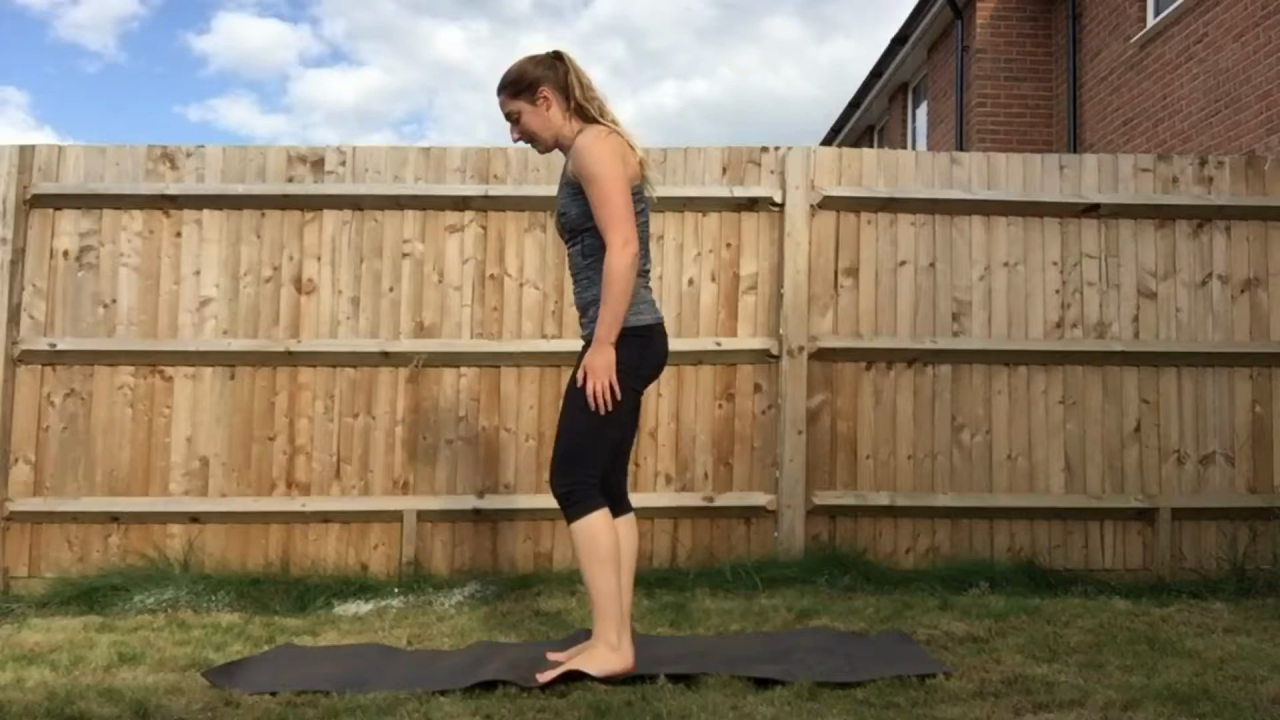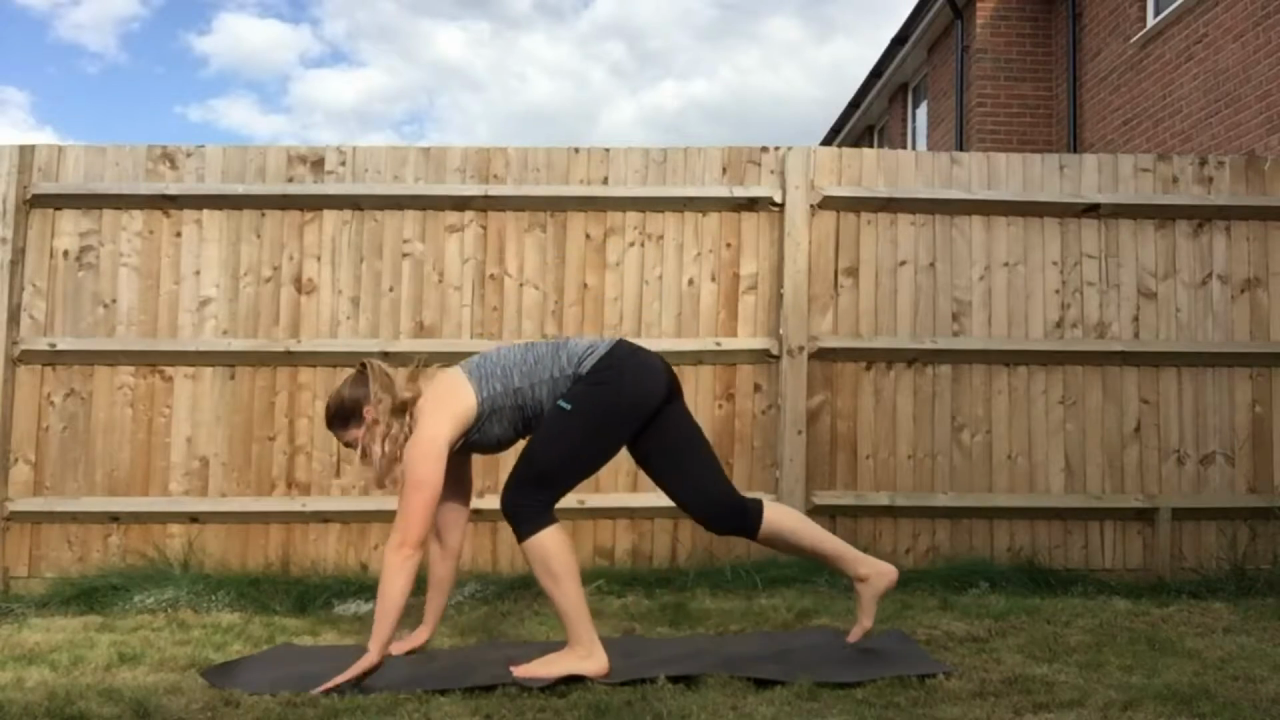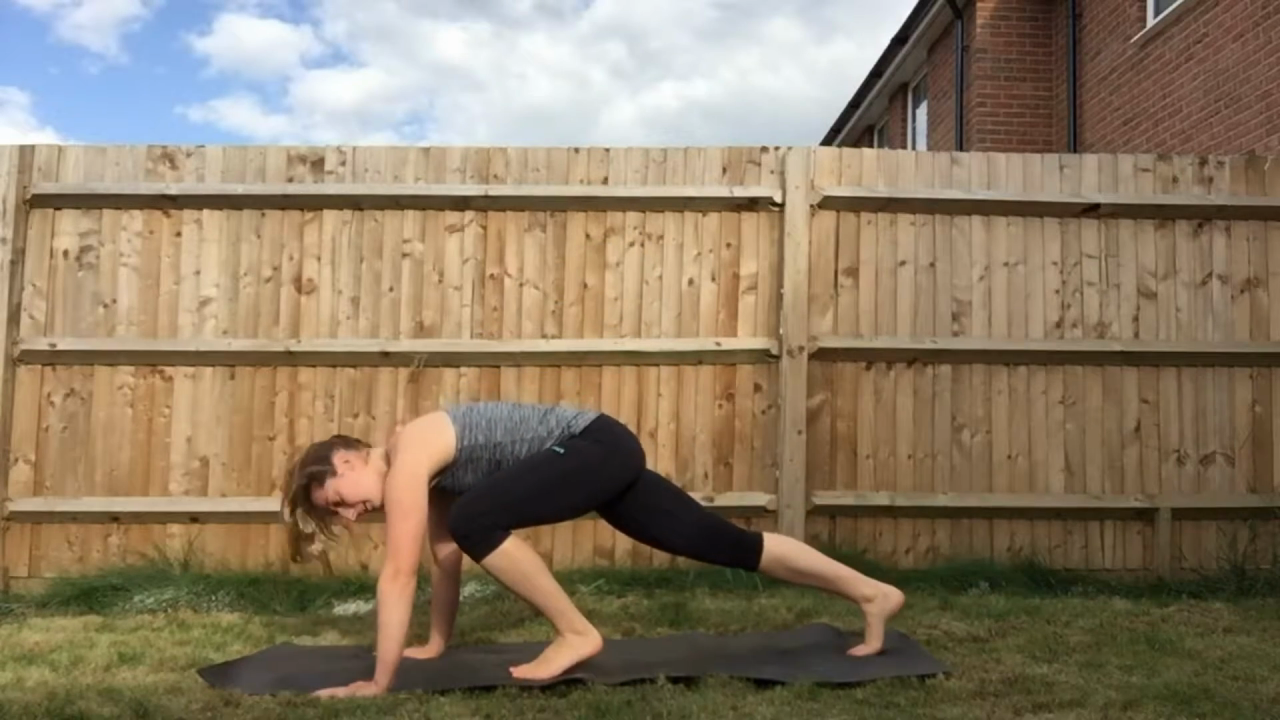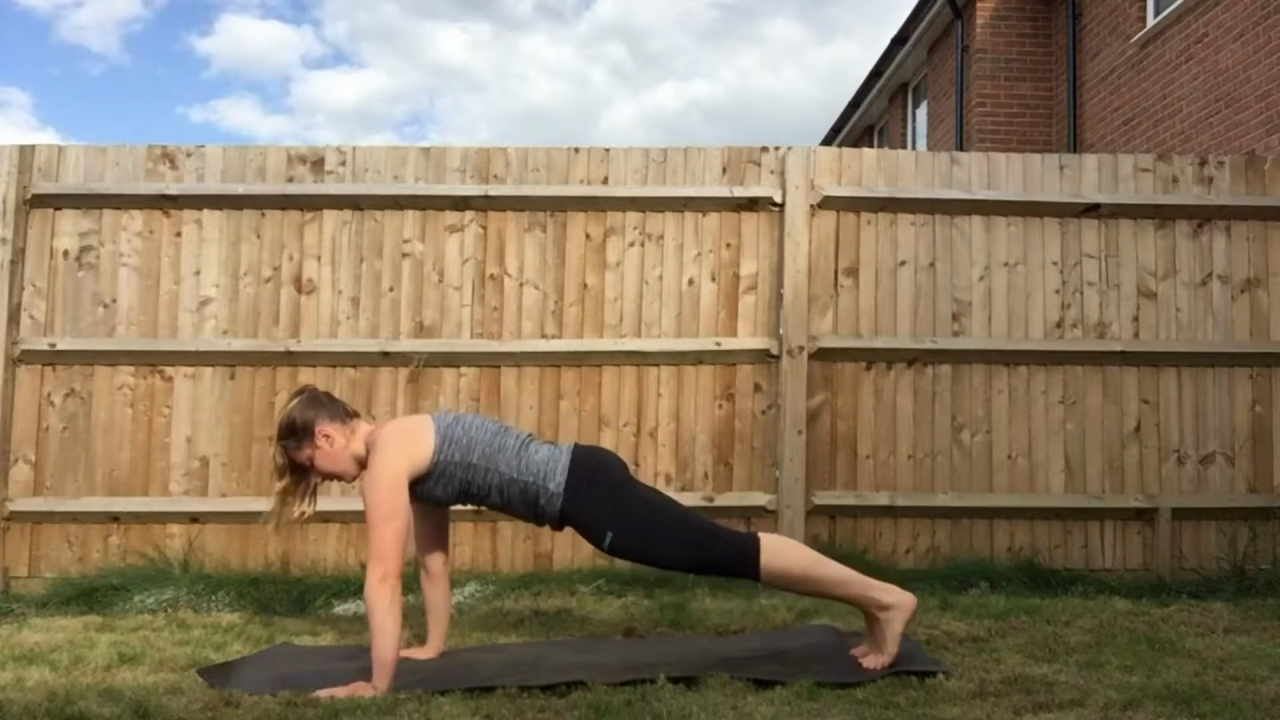
dt=1s
person 1, frame 1
left shoulder: (594, 146)
right shoulder: (588, 152)
left elbow: (622, 252)
left wrist: (602, 347)
left hip: (625, 340)
right hip: (623, 340)
left knee: (574, 479)
right knee: (605, 487)
left ankle: (609, 645)
right ankle: (616, 639)
person 1, frame 2
left shoulder: (428, 426)
right shoulder: (442, 417)
left elbow: (405, 544)
right elbow: (447, 531)
left wrist: (374, 653)
right wrist: (425, 630)
left hip: (611, 380)
right hip: (638, 373)
left knee: (525, 503)
right knee: (719, 507)
left ankle: (585, 650)
right ankle: (866, 569)
person 1, frame 3
left shoulder: (404, 459)
right shoulder: (428, 466)
left elbow: (397, 575)
right elbow: (446, 554)
left wrist: (379, 681)
right wrist: (437, 644)
left hip: (596, 446)
right hip: (603, 459)
left knee: (478, 519)
right knee: (723, 542)
left ankle: (575, 634)
right ankle: (873, 594)
person 1, frame 4
left shoulder: (385, 456)
right shoulder: (410, 452)
left elbow: (383, 577)
right elbow: (432, 559)
left wrist: (378, 683)
right wrist: (433, 646)
left hip: (582, 492)
right hip: (582, 478)
left knee: (723, 554)
right knee: (723, 548)
left ankle: (885, 601)
right ankle: (876, 600)
